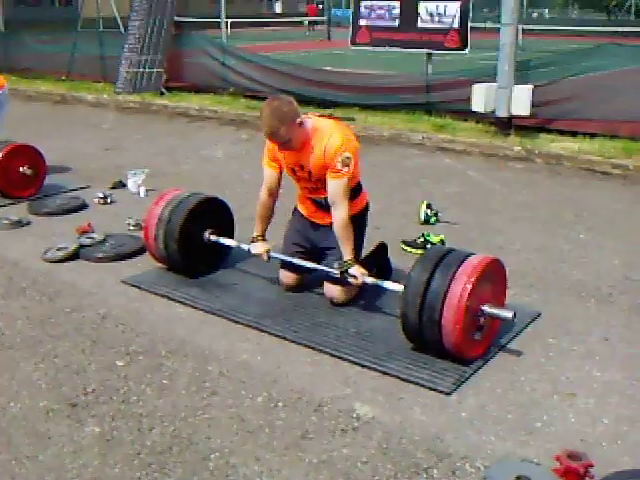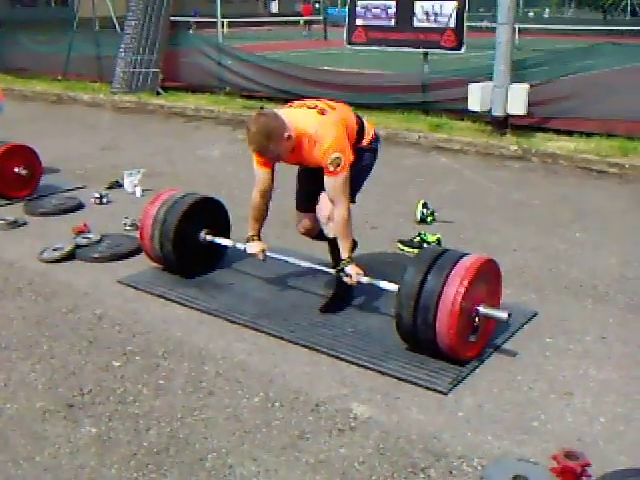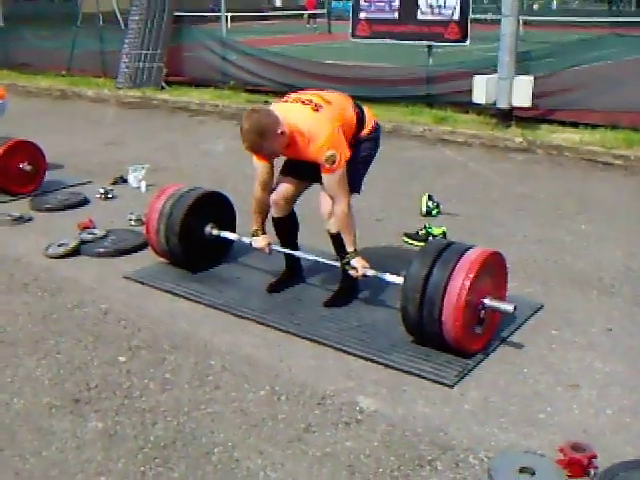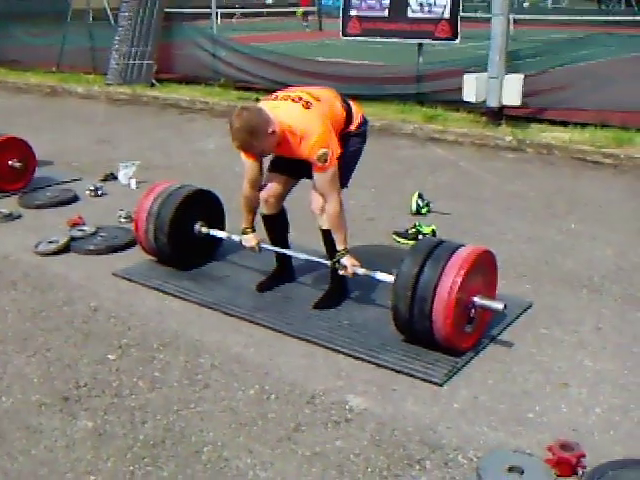
dt=0.4s
person 1, frame 1
left shoulder: (336, 141)
right shoulder: (278, 139)
left elbow: (339, 208)
right elbow: (269, 192)
left wrist: (350, 262)
right wrist: (258, 238)
left hip: (349, 212)
right hip: (308, 213)
left knee: (337, 294)
right knee: (289, 281)
left ankle: (376, 258)
right ankle: (331, 260)
person 1, frame 2
left shoulder: (325, 139)
right shoulder: (267, 136)
left elbow: (340, 205)
right elbow: (261, 192)
left wrist: (347, 261)
right wrist: (253, 237)
left hip: (359, 146)
right hip: (314, 155)
left knee: (326, 213)
right knee: (306, 226)
left ankle: (344, 286)
right ankle: (344, 243)
person 1, frame 3
left shoulder: (321, 136)
right shoulder: (265, 130)
left elbow: (340, 202)
right elbow: (262, 186)
left wrist: (352, 254)
right wrist: (258, 231)
left hip: (358, 134)
left knee: (328, 209)
right knee: (279, 199)
left ankle: (349, 280)
right ankle: (293, 268)
person 1, frame 4
left shoulder: (312, 134)
right shoulder: (253, 128)
left elbow: (331, 200)
right elbow: (251, 184)
left wrist: (343, 253)
right wrist: (248, 229)
left hip: (346, 129)
left knee: (319, 205)
right knee: (269, 197)
left ankle: (339, 282)
right ankle: (284, 268)
